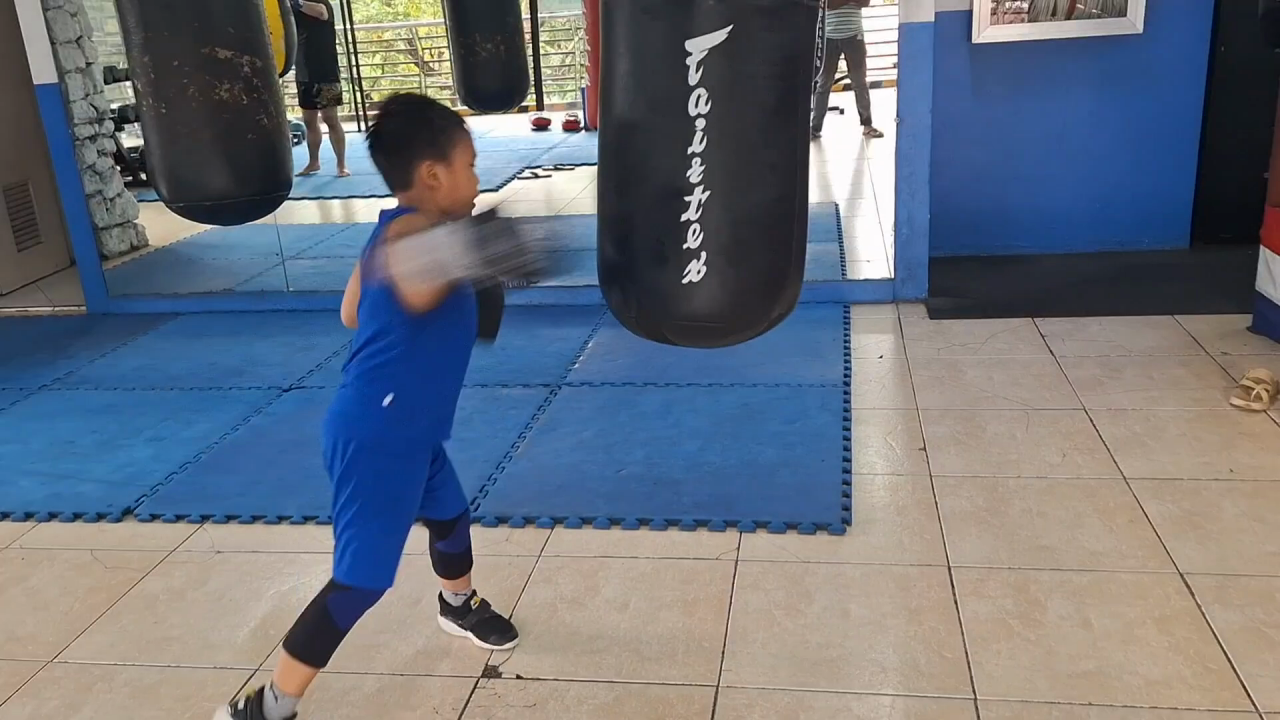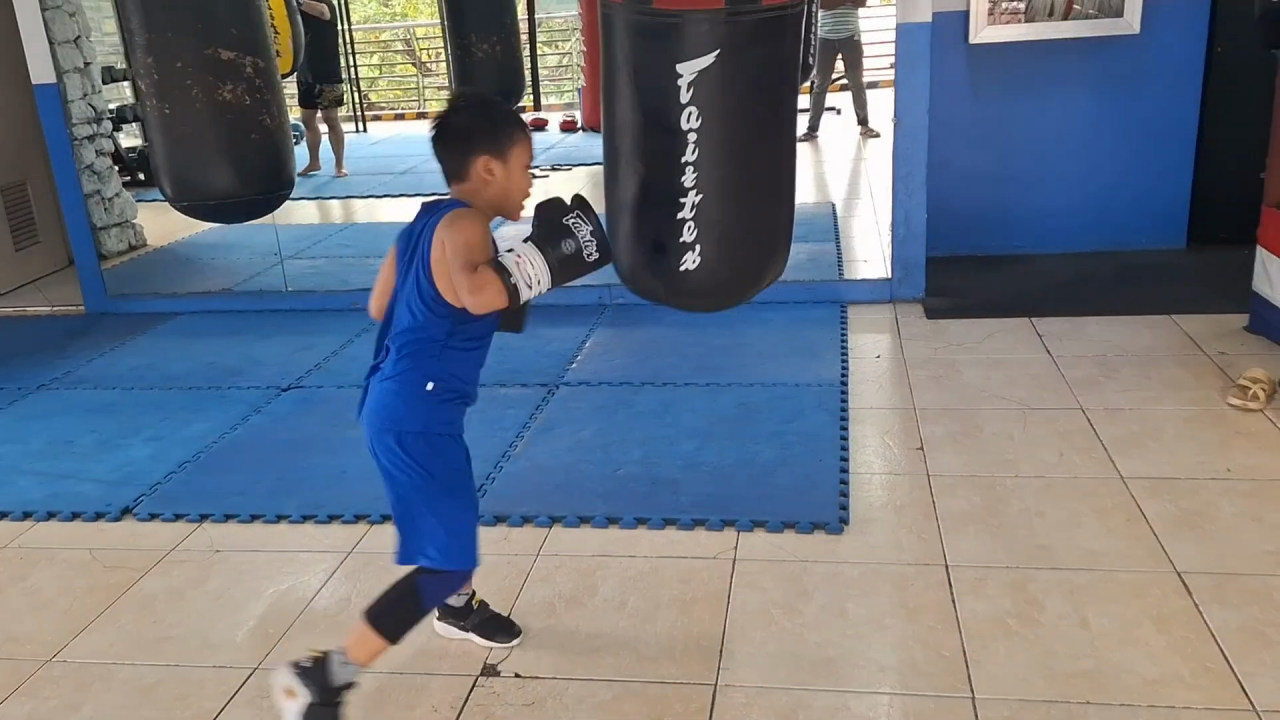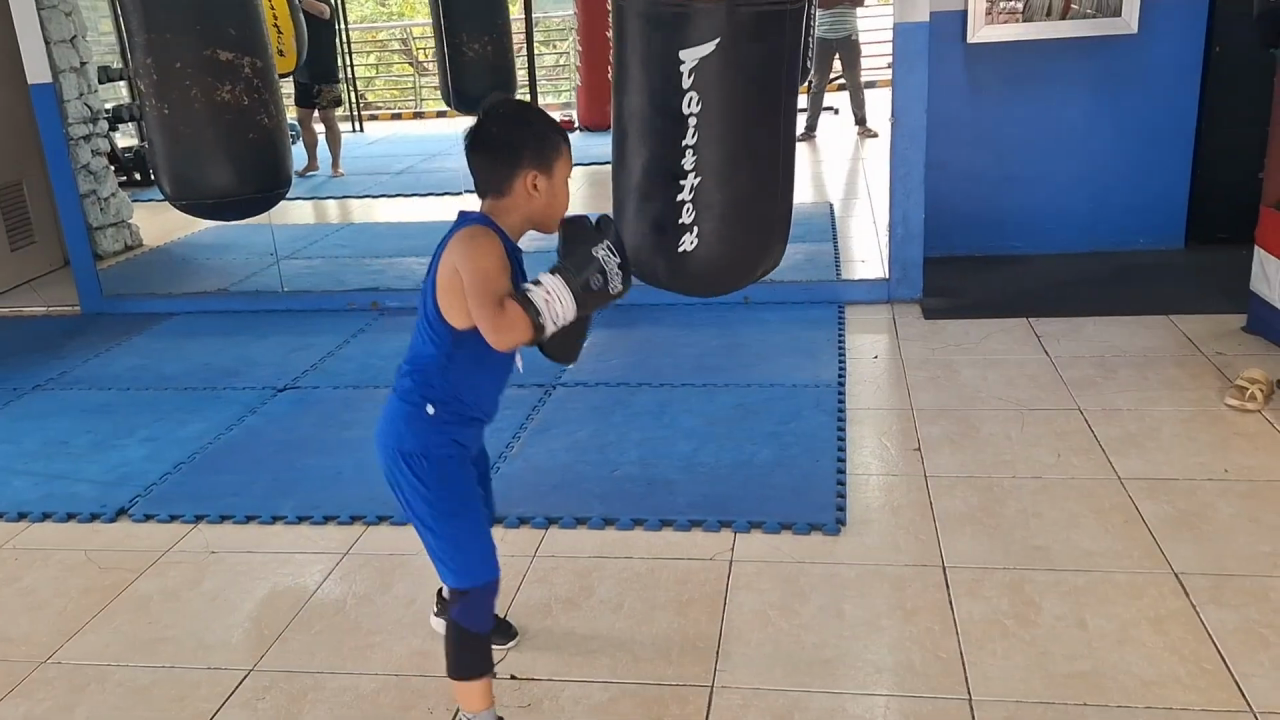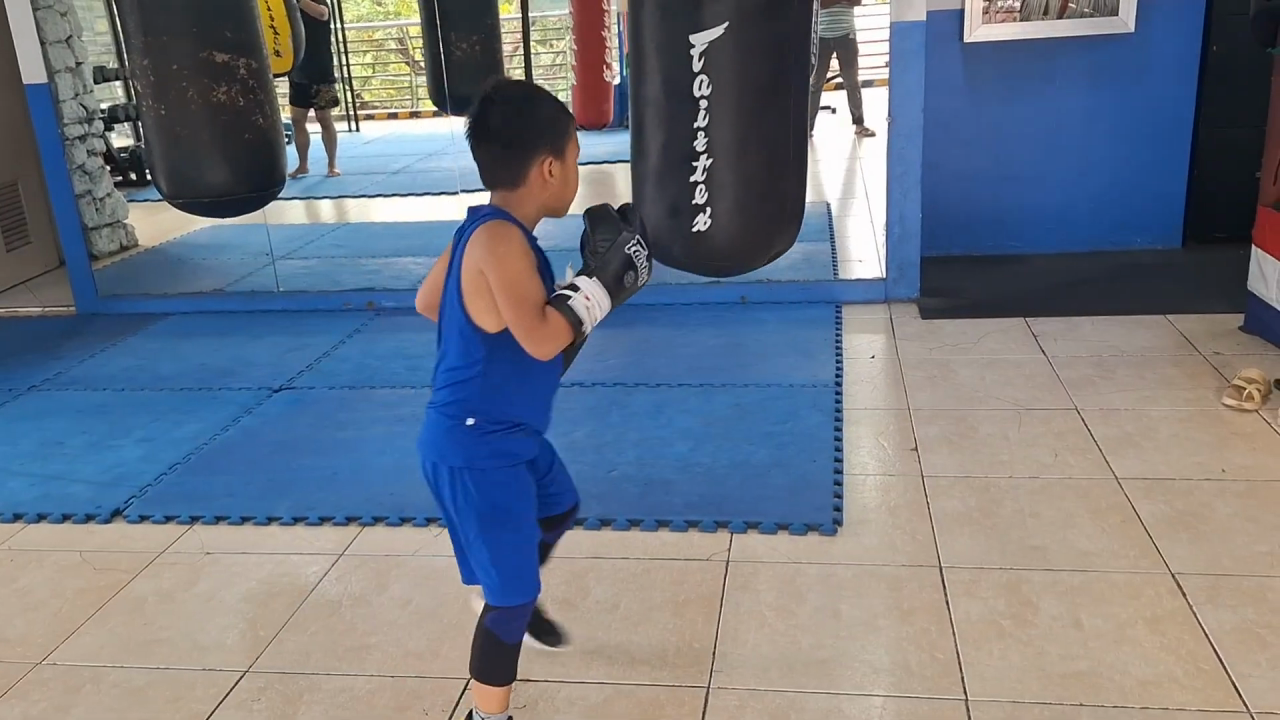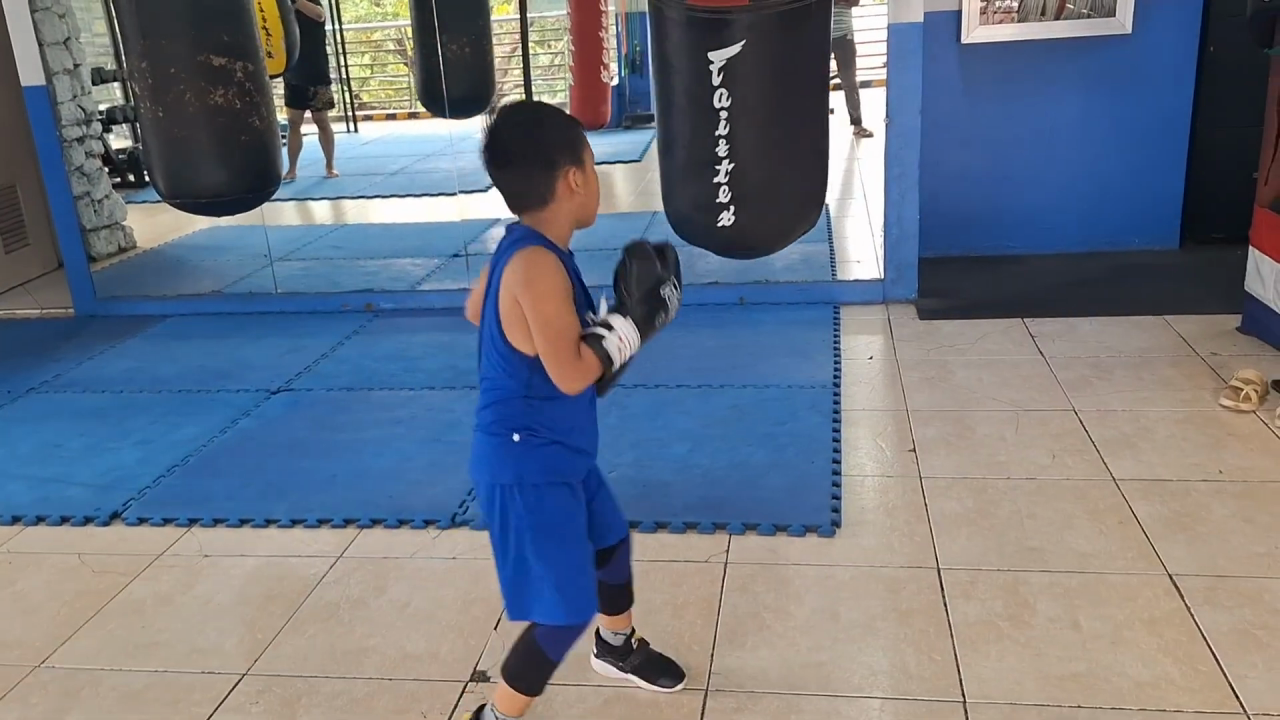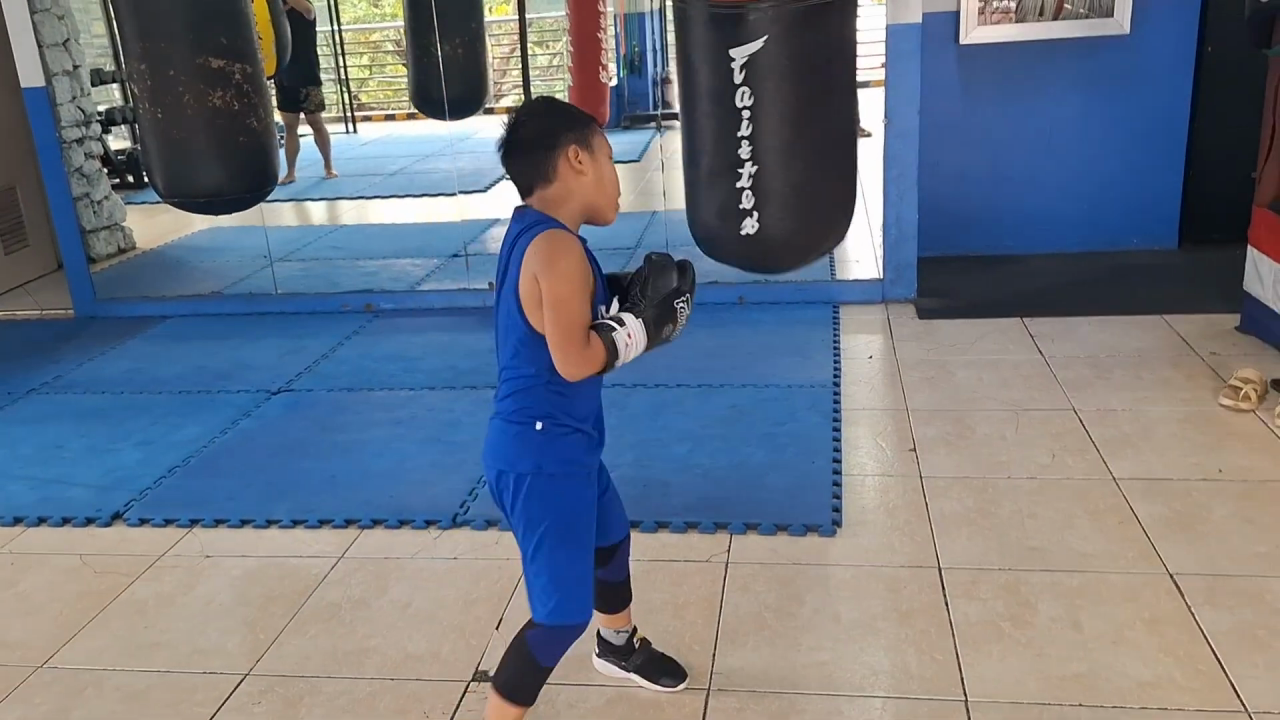
dt=0.2s
person 1, frame 1
left shoulder: (394, 233)
right shoulder: (413, 233)
left elbow: (351, 310)
right elbow: (413, 271)
left hip: (418, 427)
right hip: (377, 431)
left knee: (450, 517)
right knee: (362, 580)
left ankle: (460, 605)
person 1, frame 2
left shoulder: (421, 228)
right shoulder: (464, 226)
left elbow: (381, 307)
right elbow: (479, 291)
right wrist: (546, 258)
left hip: (402, 406)
right hip: (416, 416)
left knee: (453, 517)
right knee: (447, 561)
left ankle: (459, 607)
person 1, frame 3
left shoulder: (482, 238)
right shoulder: (477, 244)
right elbow: (501, 330)
left wrist: (551, 320)
right wrist: (573, 286)
left hip: (447, 427)
right hip: (425, 439)
left knee: (475, 524)
right knee: (478, 577)
left ankle: (454, 605)
person 1, frame 4
left shoulder: (489, 230)
right shoulder: (499, 240)
left elbow: (428, 302)
right elbow: (542, 340)
right wrist: (603, 282)
left hip: (505, 432)
right hip: (473, 449)
left knee: (559, 509)
right knee: (515, 593)
left ankle: (511, 603)
person 1, frame 5
left shoulder: (522, 250)
right shoulder: (537, 265)
left elbow: (476, 310)
right elbow: (573, 373)
right wrist: (636, 314)
left hip: (557, 455)
right hip: (526, 467)
left knee: (611, 543)
right knee: (567, 610)
left ankle: (618, 647)
person 1, frame 6
left shoulder: (534, 233)
right shoulder: (558, 246)
right elbow: (574, 361)
left wrist: (619, 298)
right wrist: (644, 320)
left hip: (564, 442)
right hip: (540, 456)
left knee: (611, 541)
right knee: (563, 612)
left ankle: (619, 644)
